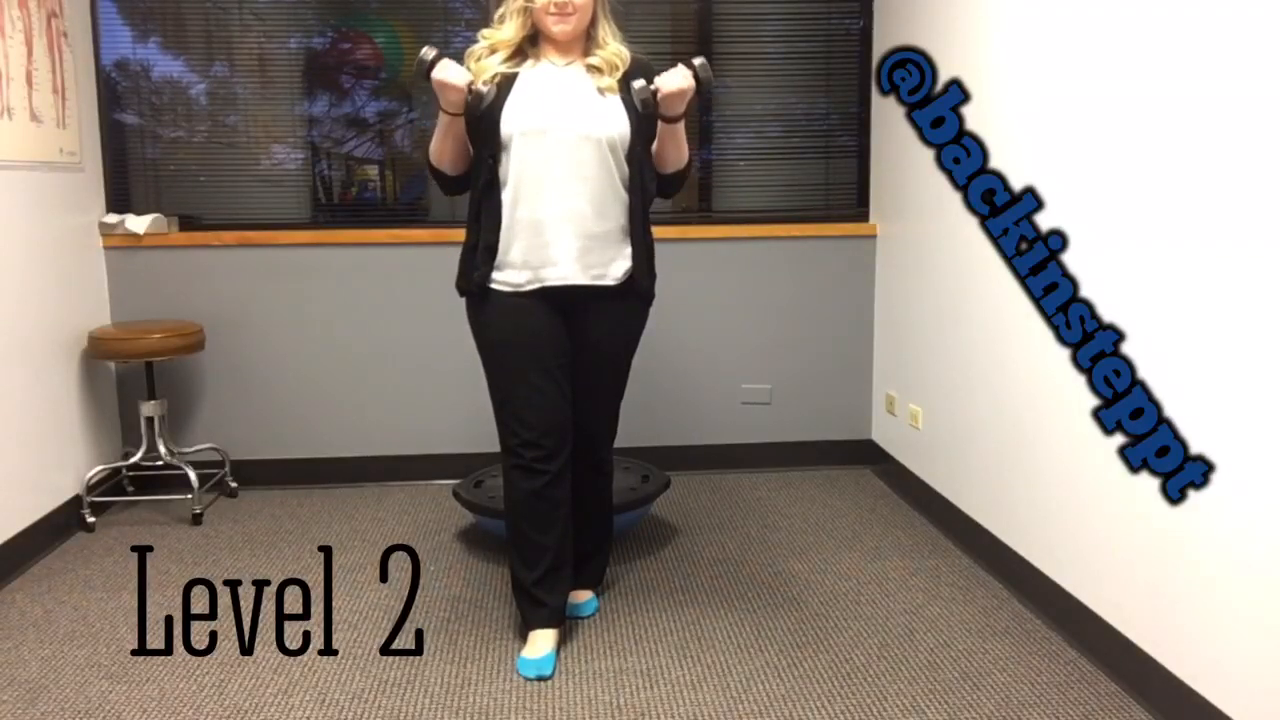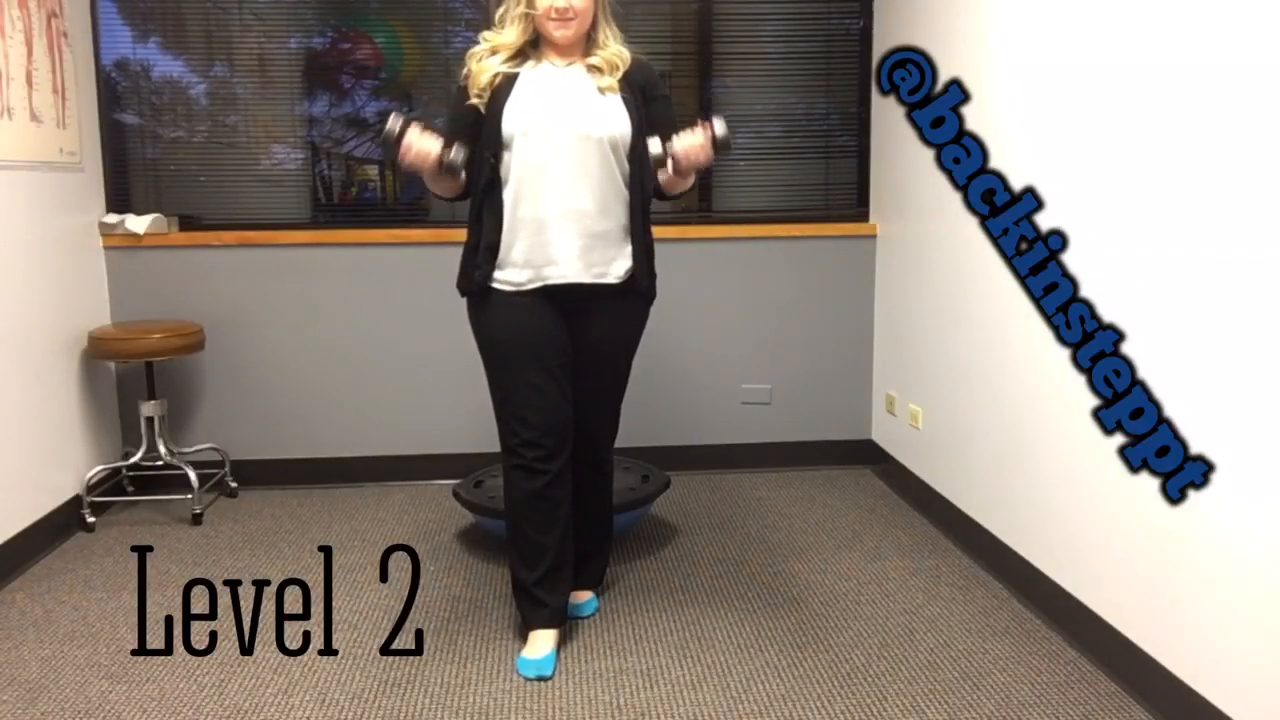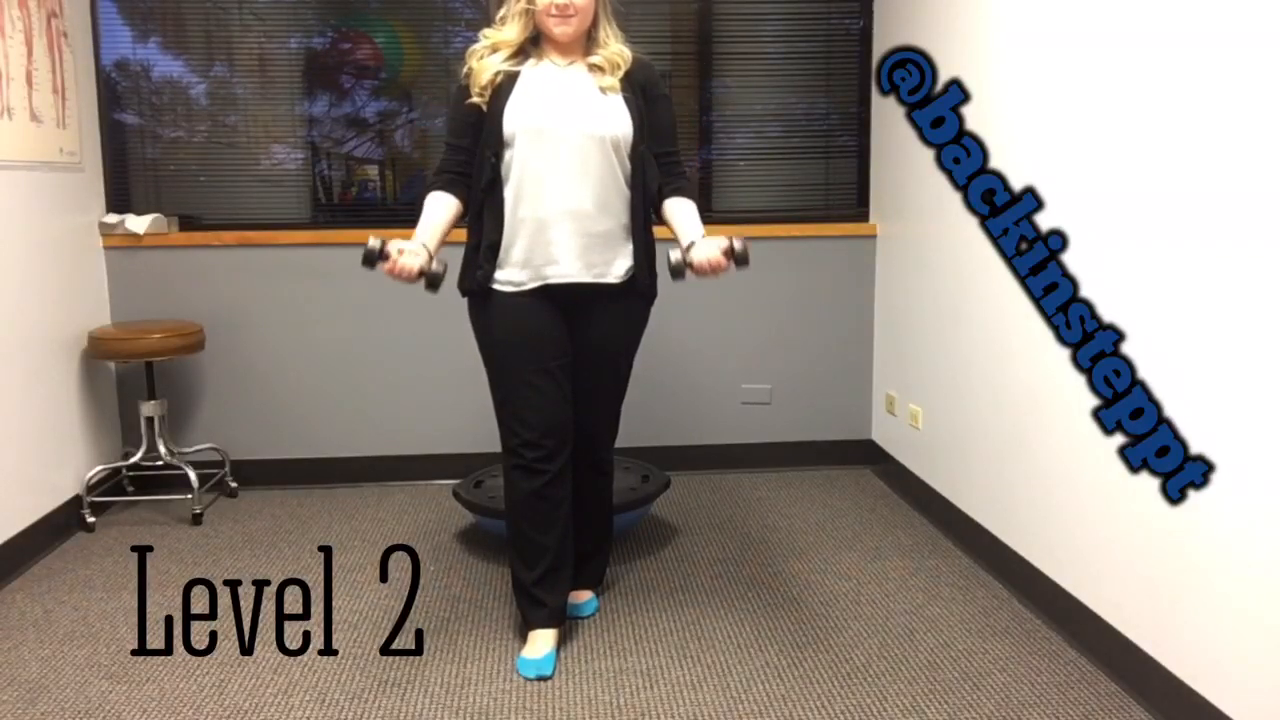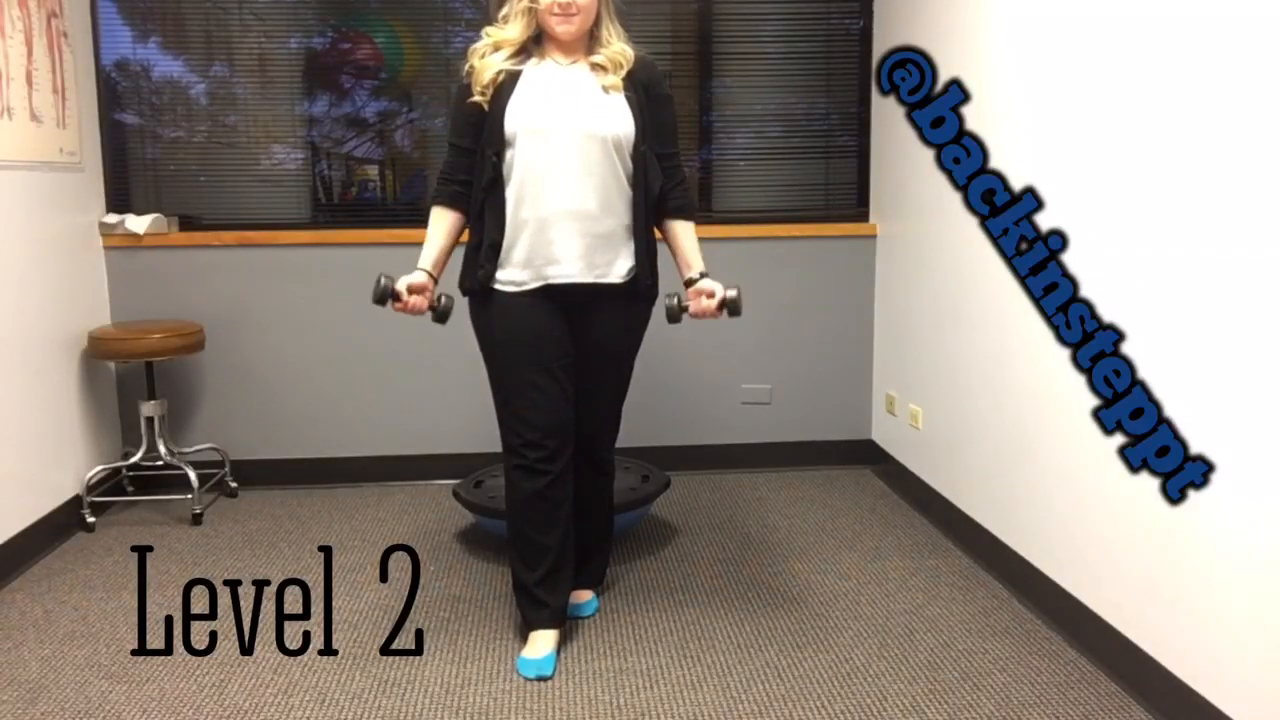
dt=0.3s
person 1, frame 1
left shoulder: (631, 74)
right shoulder: (491, 70)
left elbow: (666, 178)
right elbow: (453, 176)
left wrist: (673, 117)
right wrist: (450, 111)
left hip: (609, 288)
right hip: (513, 289)
left knee: (593, 439)
right knee: (532, 446)
left ankle: (584, 577)
right ankle: (541, 614)
person 1, frame 2
left shoulder: (634, 76)
right shoulder: (490, 74)
left elbow: (662, 184)
right elbow: (458, 183)
left wrist: (686, 161)
right wrist: (429, 161)
left hip: (610, 289)
right hip: (515, 290)
left knee: (593, 438)
right knee: (533, 445)
left ankle: (584, 577)
right ankle: (542, 613)
person 1, frame 3
left shoulder: (635, 77)
right shoulder: (489, 74)
left elbow: (667, 176)
right elbow: (456, 176)
left wrist: (695, 240)
right wrist: (422, 242)
left hip: (612, 289)
right hip: (516, 290)
left knee: (594, 439)
right knee: (533, 446)
left ankle: (585, 577)
right ankle: (542, 614)
person 1, frame 4
left shoulder: (637, 76)
right shoulder: (491, 72)
left elbow: (668, 184)
right elbow: (458, 181)
left wrist: (695, 273)
right wrist: (427, 268)
left hip: (613, 290)
right hip: (516, 290)
left knee: (595, 440)
right knee: (535, 446)
left ankle: (585, 577)
right ankle: (542, 614)
